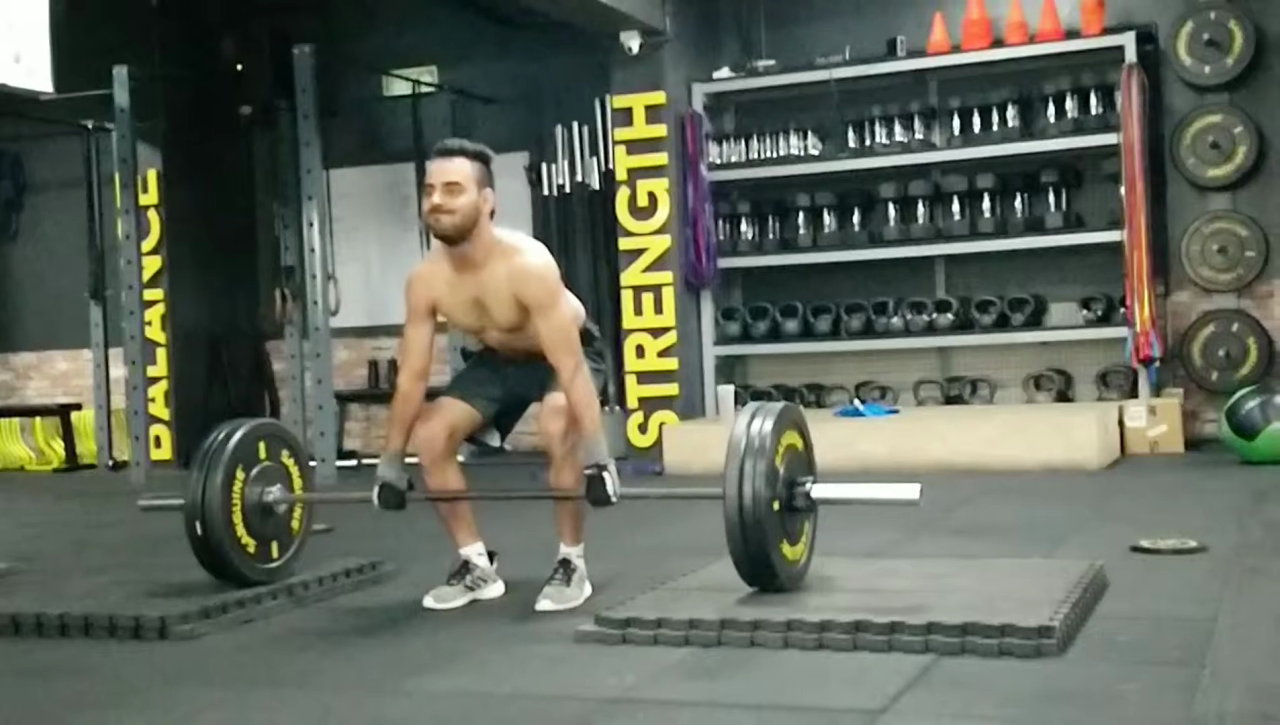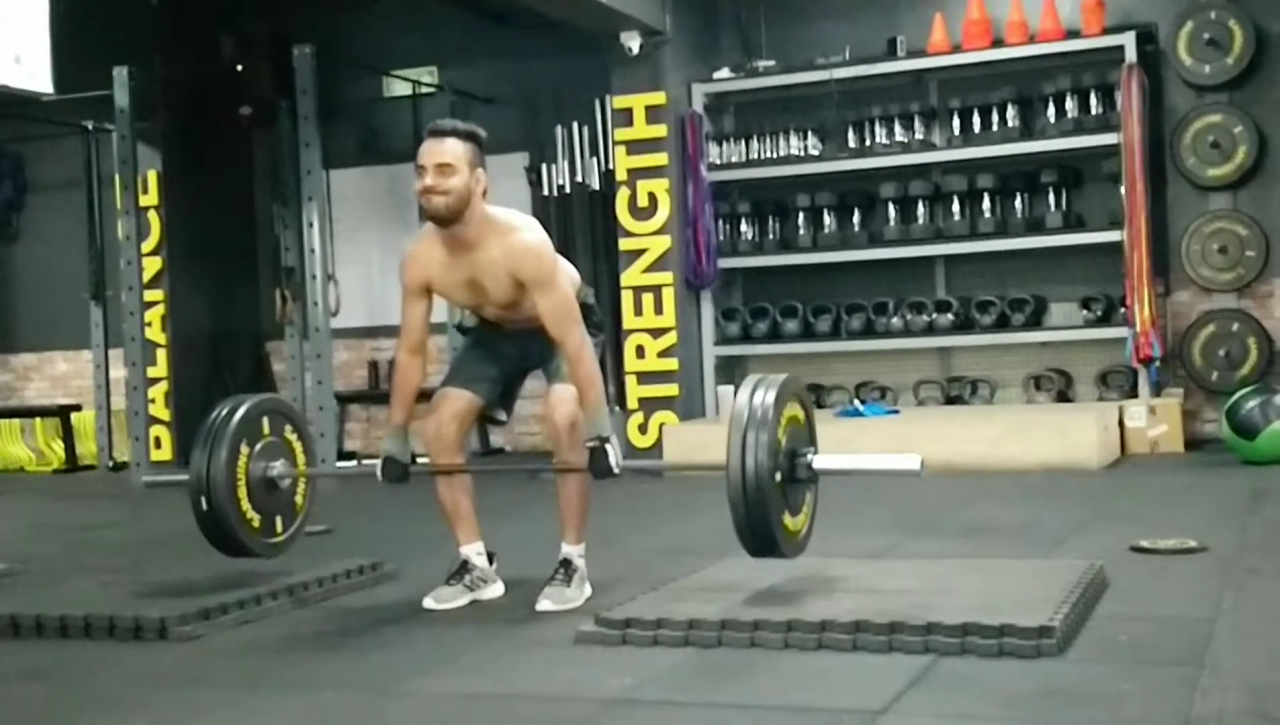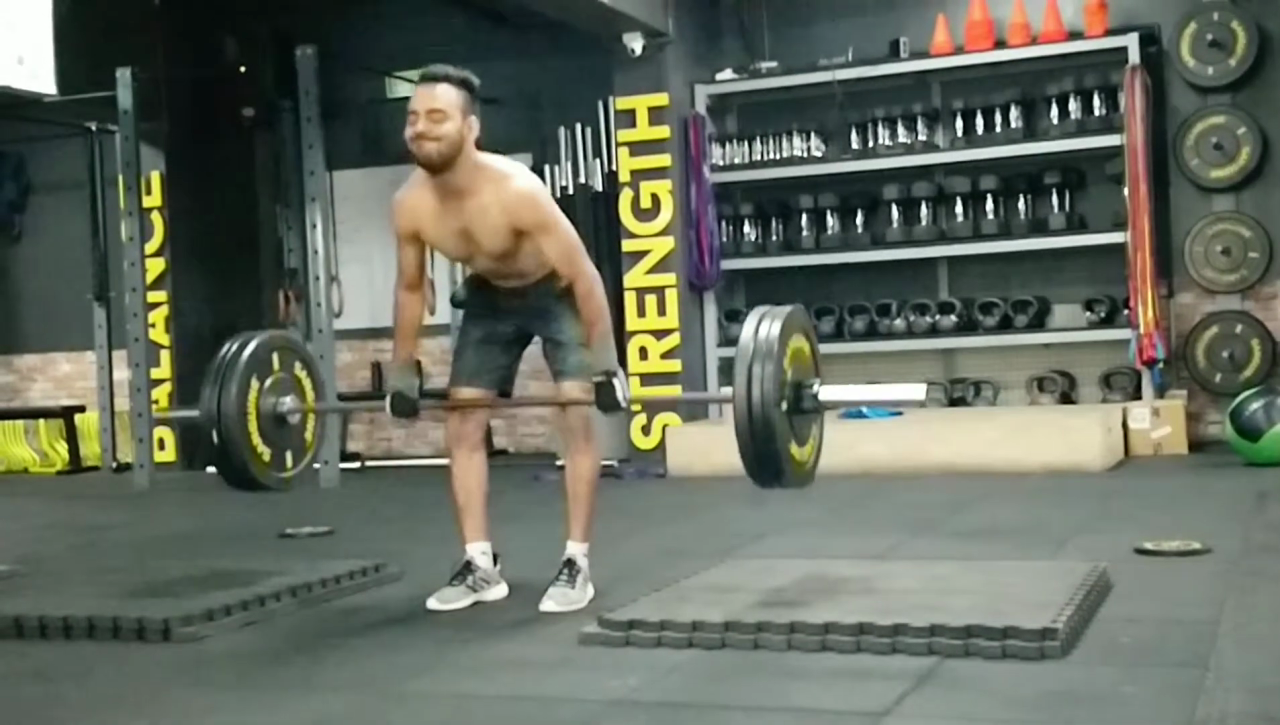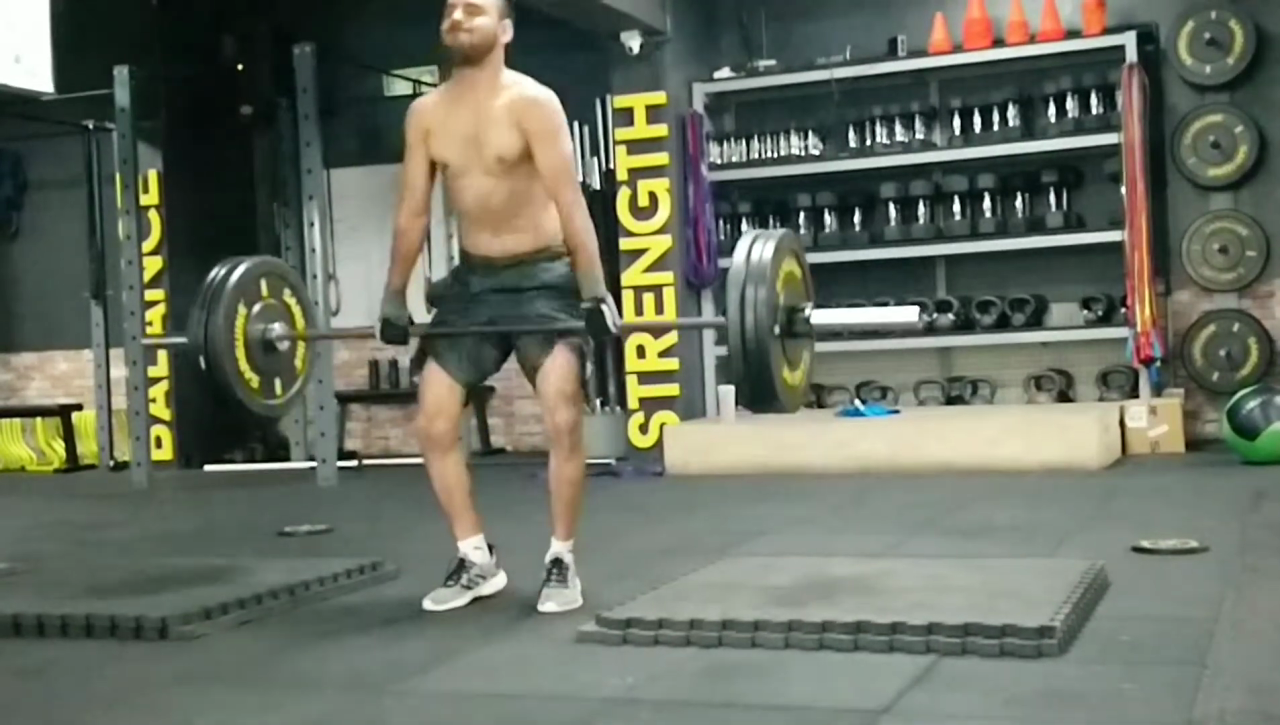
dt=0.7s
person 1, frame 1
left shoulder: (529, 265)
right shoulder: (425, 279)
left elbow: (569, 368)
right elbow: (411, 376)
left wrist: (598, 457)
right wrist: (390, 462)
left hip: (569, 354)
right hip: (499, 360)
left knee: (557, 427)
right knee: (429, 436)
left ankle: (571, 564)
right ankle: (477, 565)
person 1, frame 2
left shoulder: (523, 242)
right shoulder: (419, 258)
left elbow: (572, 342)
right elbow: (411, 351)
left wrist: (600, 430)
right wrist: (395, 439)
left hip: (563, 322)
right hip: (494, 331)
left knee: (563, 421)
right knee: (440, 428)
left ankle: (572, 564)
right ankle: (476, 565)
person 1, frame 3
left shoulder: (516, 190)
right shoulder: (409, 204)
left elbow: (584, 275)
right elbow: (410, 288)
left wrist: (606, 366)
right wrist: (401, 373)
left hip: (557, 292)
right hip: (489, 298)
left knee: (575, 413)
right knee: (463, 422)
left ankle: (575, 564)
right ankle: (480, 565)
person 1, frame 4
left shoulder: (531, 101)
right shoulder: (425, 112)
left elbow: (570, 201)
right elbow: (412, 209)
left wrist: (595, 291)
right wrist: (393, 297)
left hip: (541, 276)
right hip: (471, 280)
left knee: (562, 418)
right knee: (433, 421)
left ankle: (562, 562)
right ankle: (476, 560)
